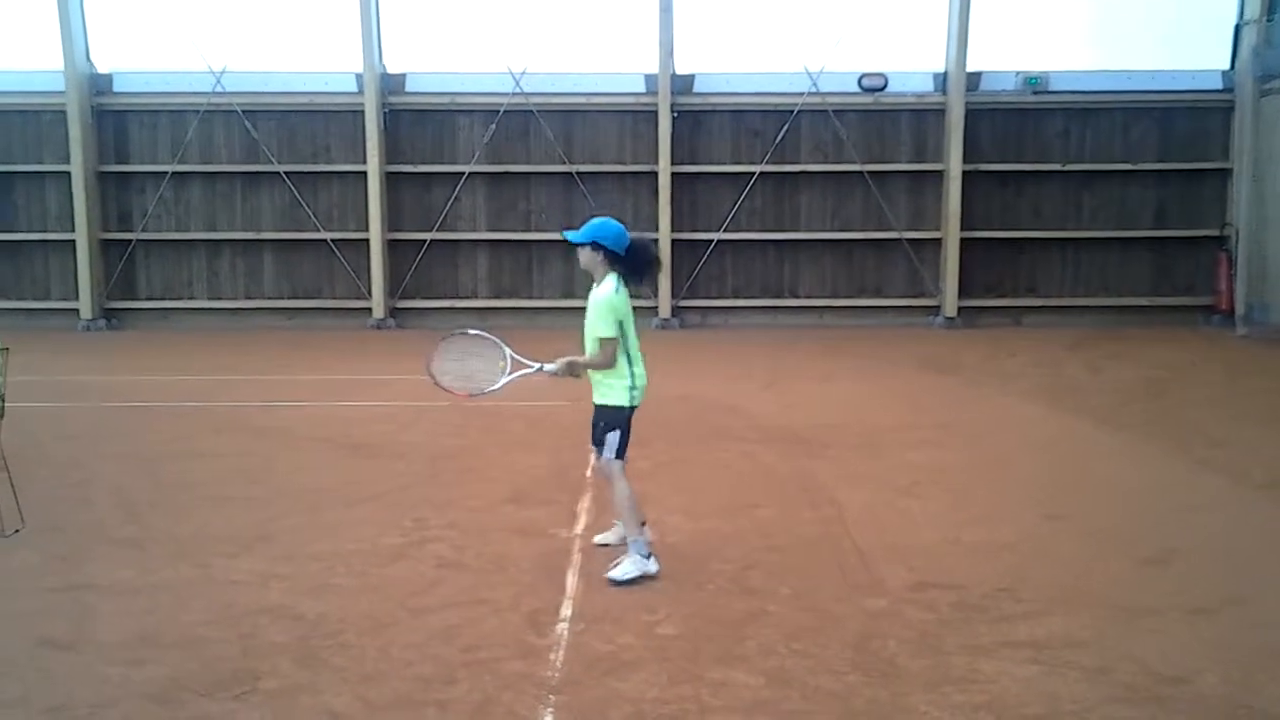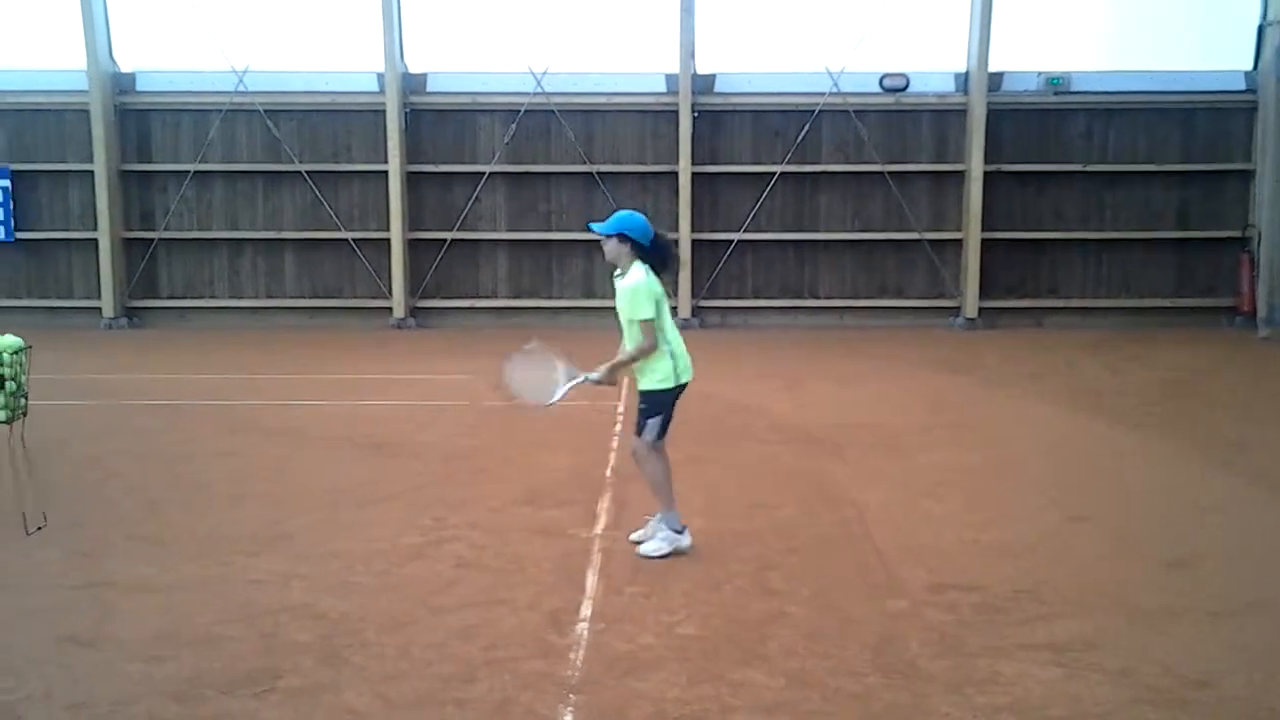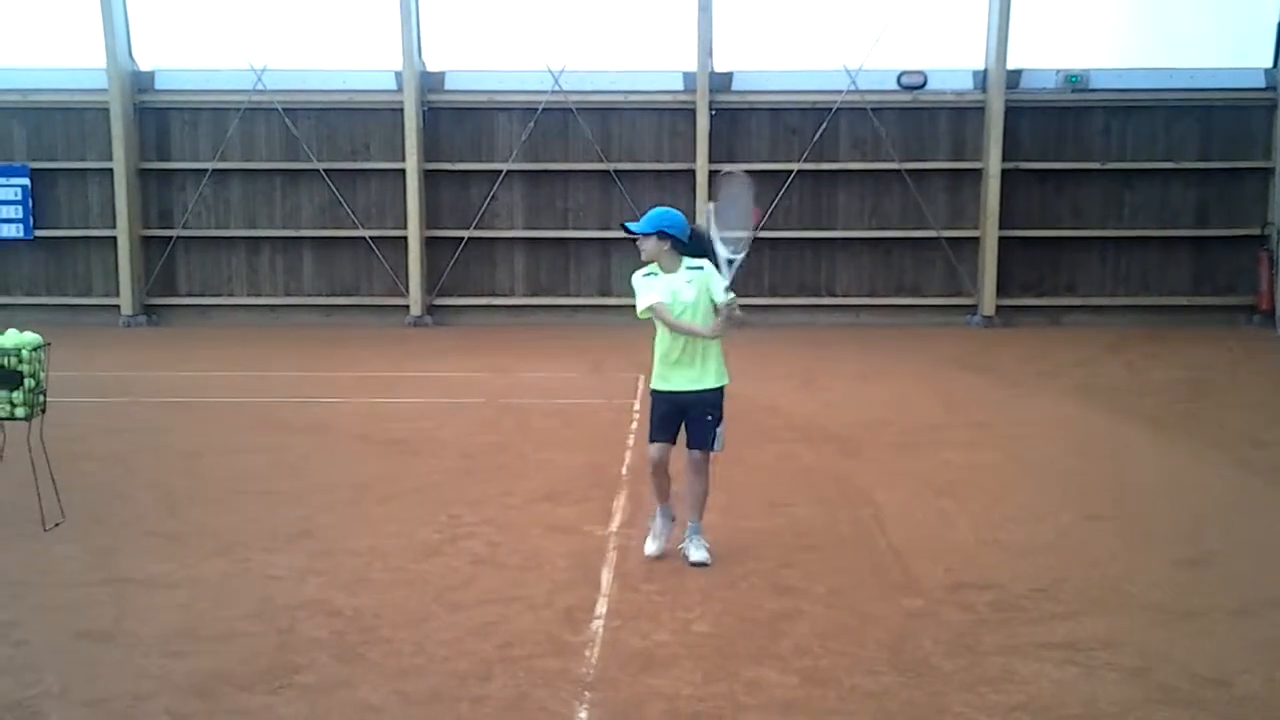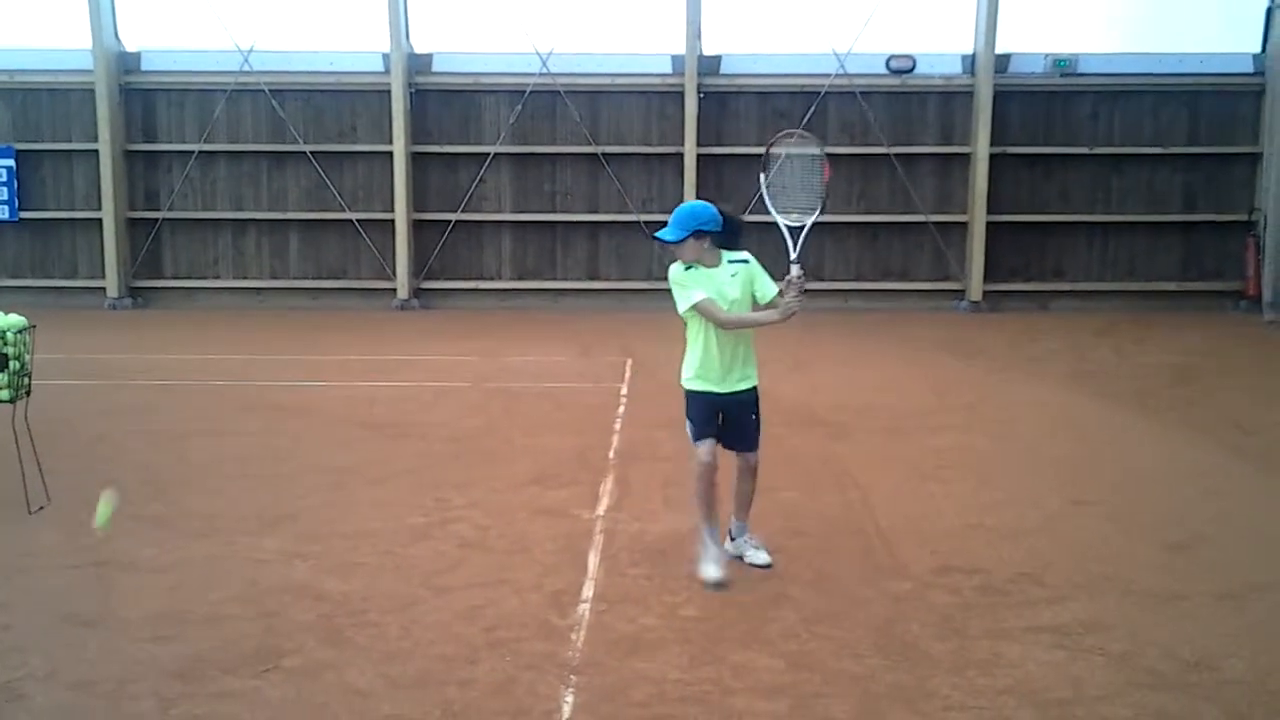
dt=0.5s
person 1, frame 1
left shoulder: (604, 296)
right shoulder: (612, 287)
left elbow: (607, 358)
left wrist: (573, 363)
right wrist: (580, 363)
left hip: (618, 393)
right hip: (610, 390)
left knee: (611, 468)
right knee: (604, 461)
left ankle: (640, 554)
right ankle: (631, 525)
person 1, frame 2
left shoulder: (641, 281)
right shoulder: (622, 278)
left elbow: (650, 342)
left wrist: (614, 365)
right wrist: (615, 364)
left hip: (663, 376)
right hip: (649, 377)
left knee: (643, 449)
right knee: (651, 449)
left ankle: (673, 529)
right ankle: (666, 519)
person 1, frame 3
left shoulder: (703, 269)
right shoulder: (643, 278)
left elbow: (731, 313)
right elbow: (667, 320)
left wrist: (728, 315)
right wrist: (706, 330)
left hip: (707, 382)
right hip: (666, 382)
left knee: (698, 459)
right knee: (657, 456)
left ankle: (694, 535)
right ankle: (663, 518)
person 1, frame 4
left shoulder: (744, 263)
right shoulder: (679, 274)
left elbow: (774, 307)
right elbow: (722, 319)
left wrist: (789, 296)
right wrist: (775, 315)
left hip: (742, 381)
right hip: (701, 383)
left knee: (748, 462)
right knee: (705, 459)
left ankle: (739, 536)
right ankle: (709, 542)
